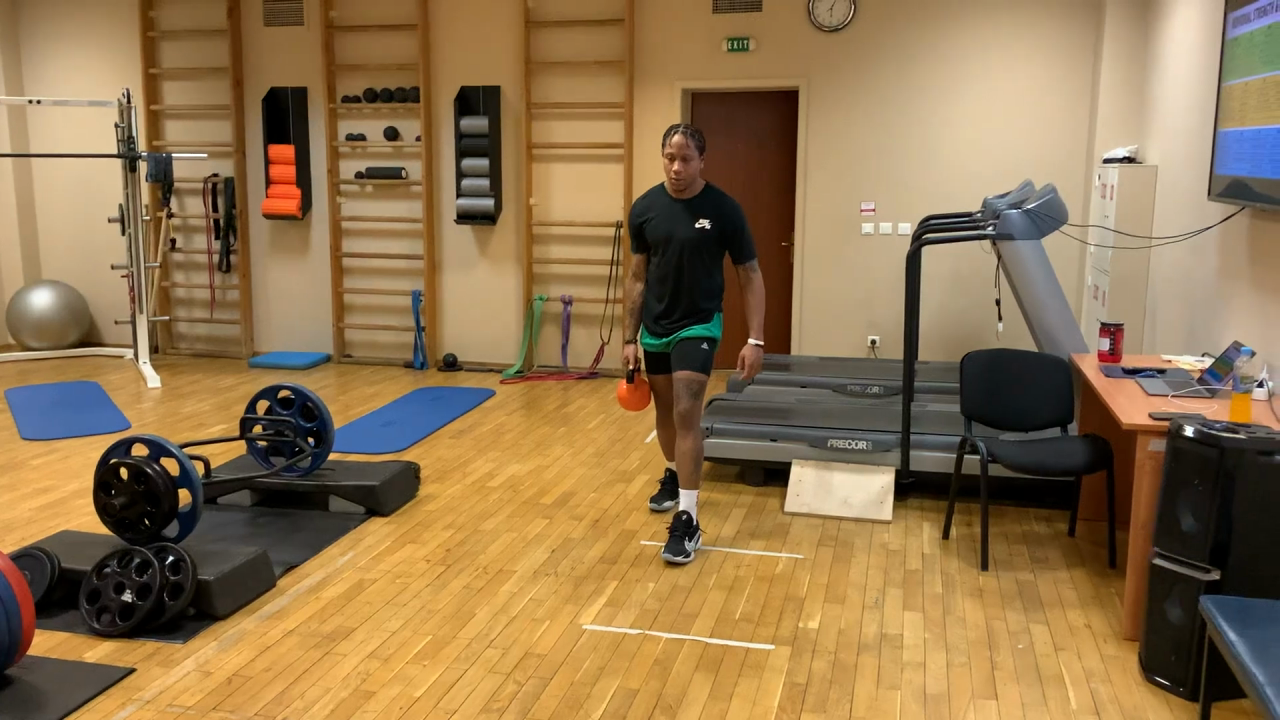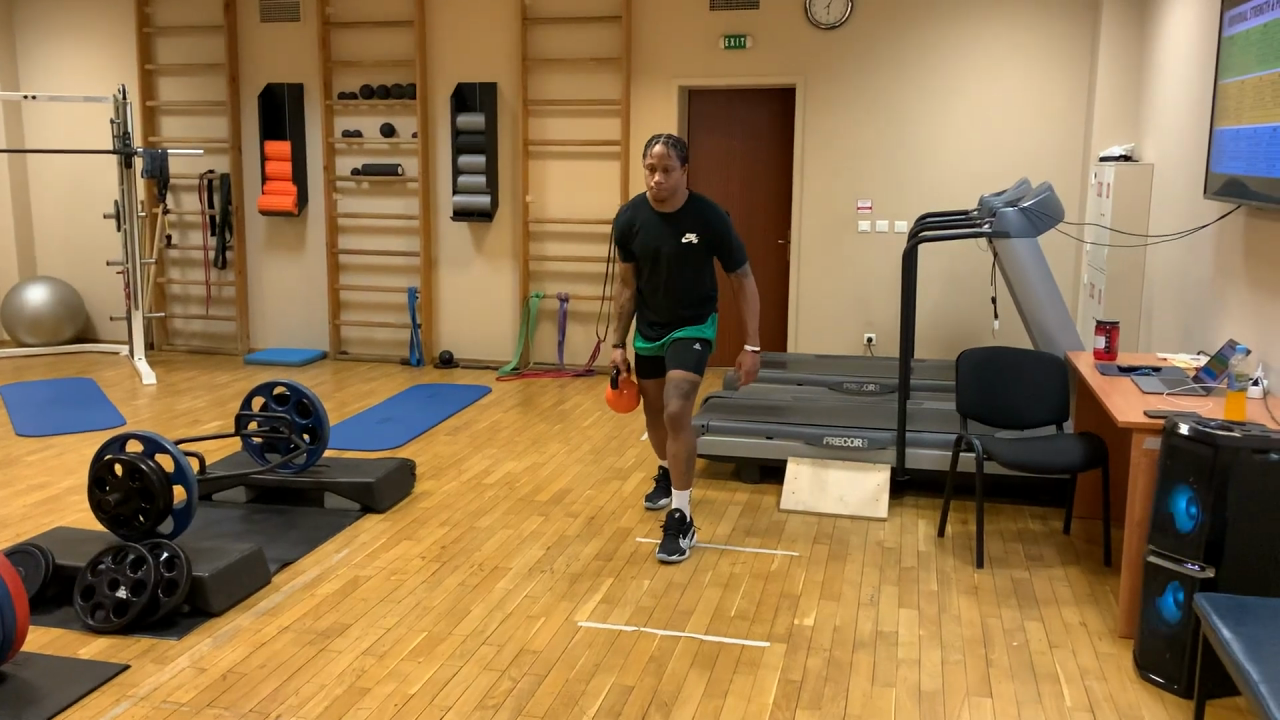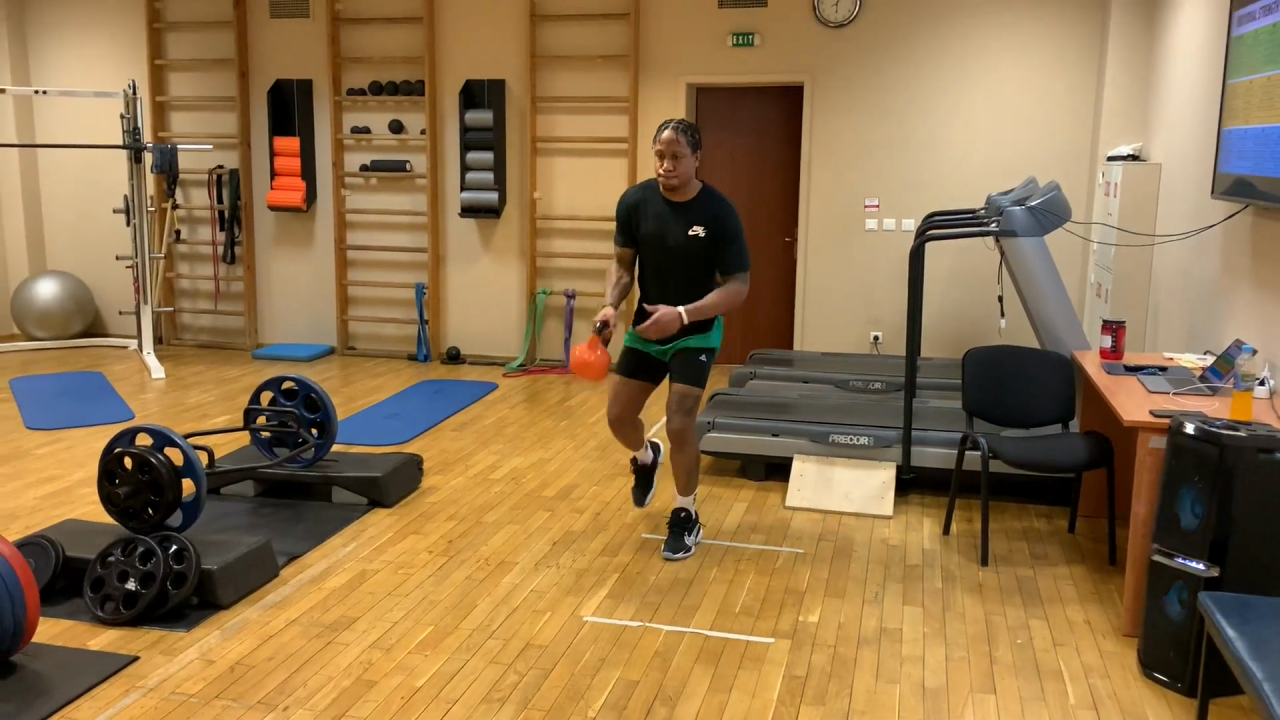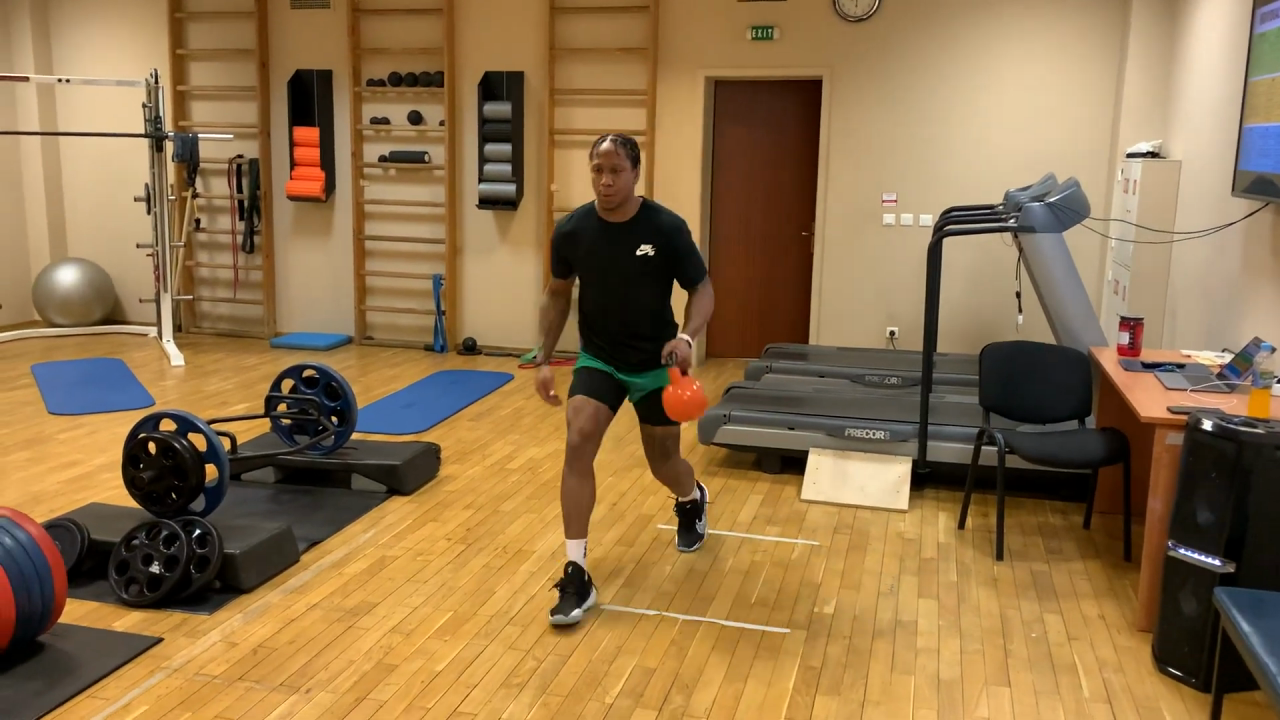
dt=0.5s
person 1, frame 1
left shoulder: (723, 209)
right shoulder: (644, 208)
left elbow: (750, 275)
right elbow: (638, 276)
left wrist: (755, 339)
right wrist: (630, 337)
left hip: (698, 326)
right hip: (654, 327)
left knee: (686, 414)
right knee: (664, 411)
left ankle: (687, 520)
right ankle: (673, 477)
person 1, frame 2
left shoulder: (709, 218)
right shoulder: (628, 218)
left elbow: (742, 280)
right elbow: (627, 283)
left wrist: (751, 346)
right wrist: (618, 342)
left hip: (692, 326)
right hip: (648, 330)
left knee: (676, 412)
right knee: (654, 412)
left ankle: (681, 517)
right ankle: (666, 473)
person 1, frame 3
left shoulder: (720, 213)
right shoulder: (634, 201)
left elbow: (737, 287)
right elbow: (622, 261)
left wrist: (680, 314)
right wrist: (611, 304)
left hip: (695, 332)
right hip: (645, 329)
left knee: (679, 425)
right knee: (619, 415)
left ankle: (686, 517)
right ankle: (647, 456)
person 1, frame 4
left shoulder: (666, 228)
right shoulder: (571, 230)
left elbow: (702, 290)
right elbow: (559, 291)
left wrist: (686, 337)
right wrist: (545, 359)
left hip: (655, 362)
right hip: (597, 358)
left knee: (663, 464)
right knee: (577, 447)
left ankle: (693, 499)
right ankle: (576, 573)
